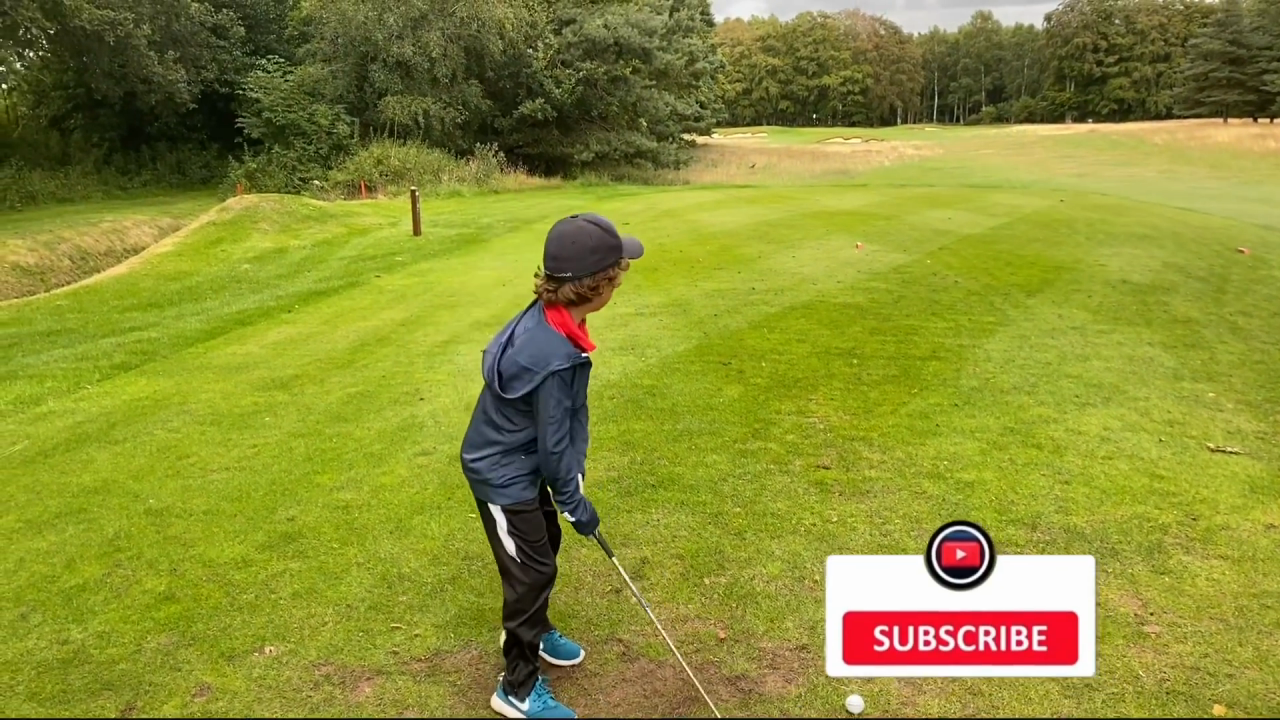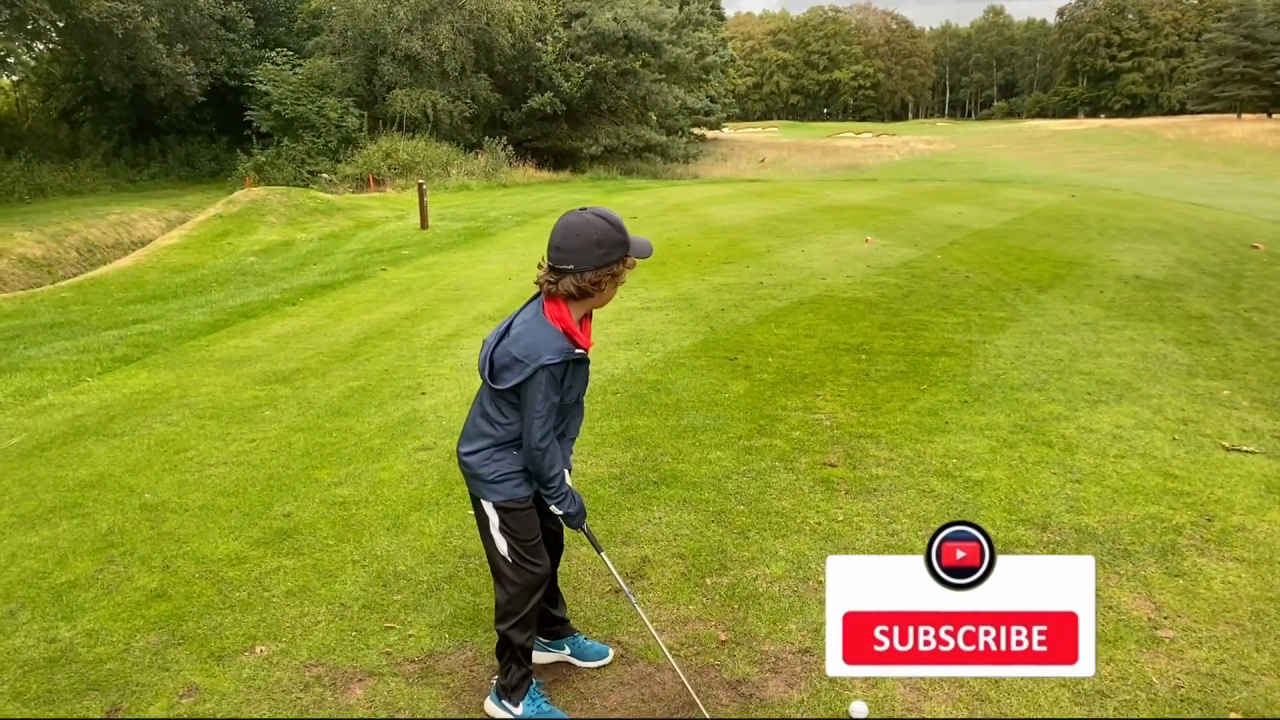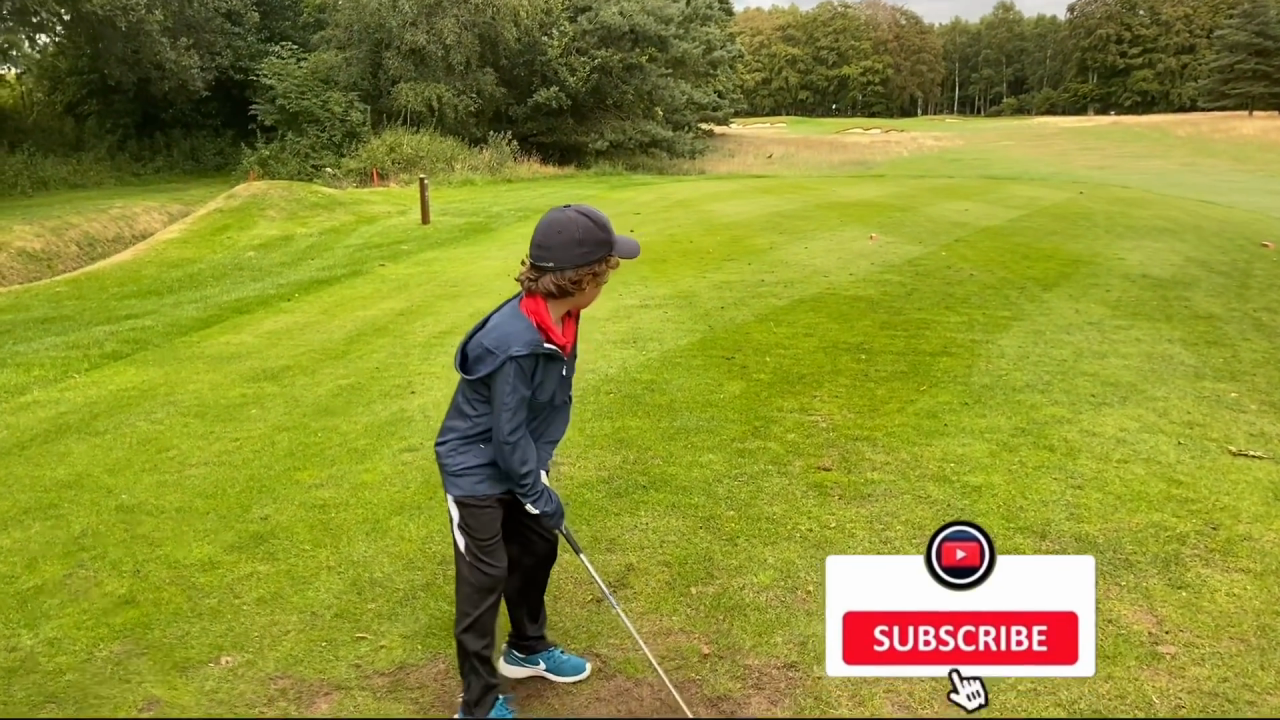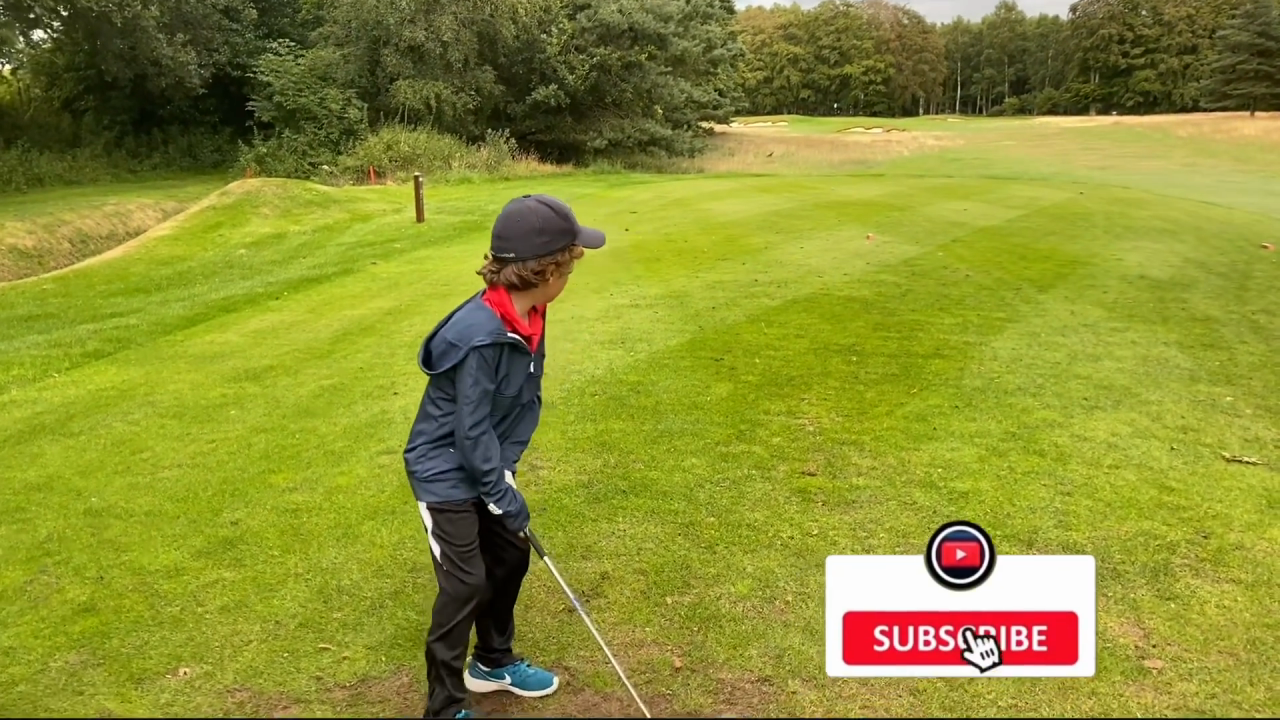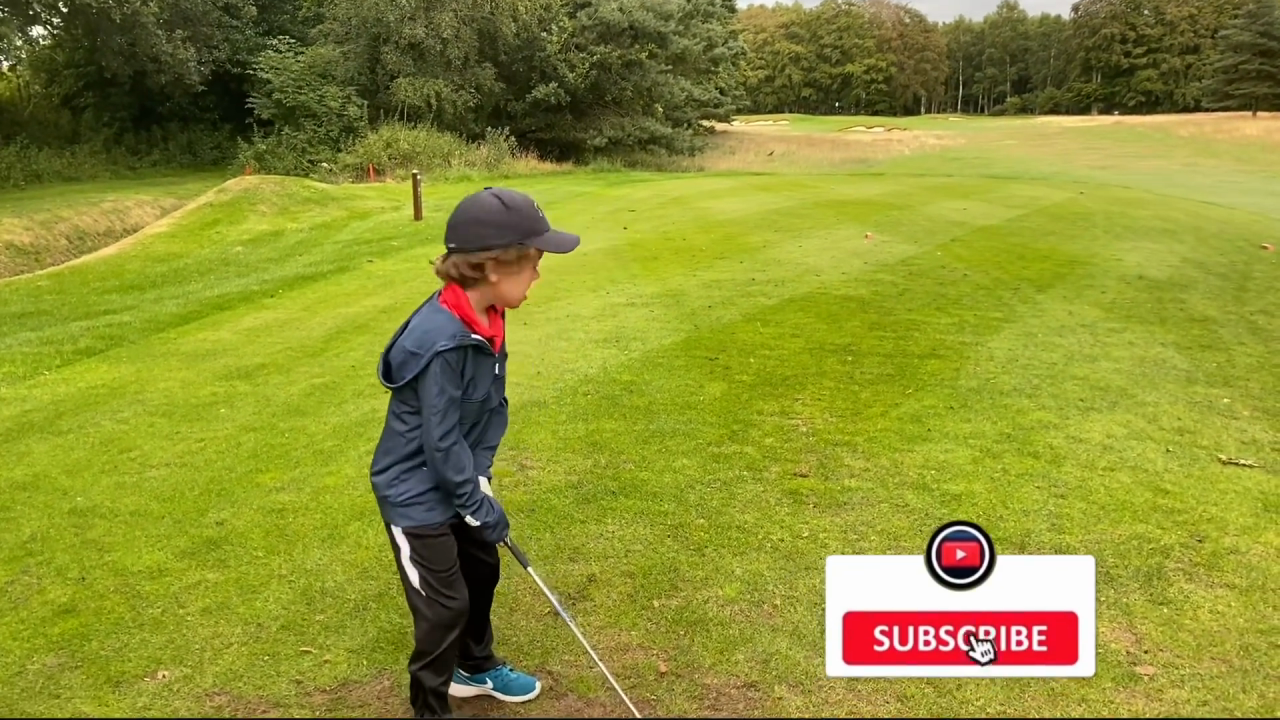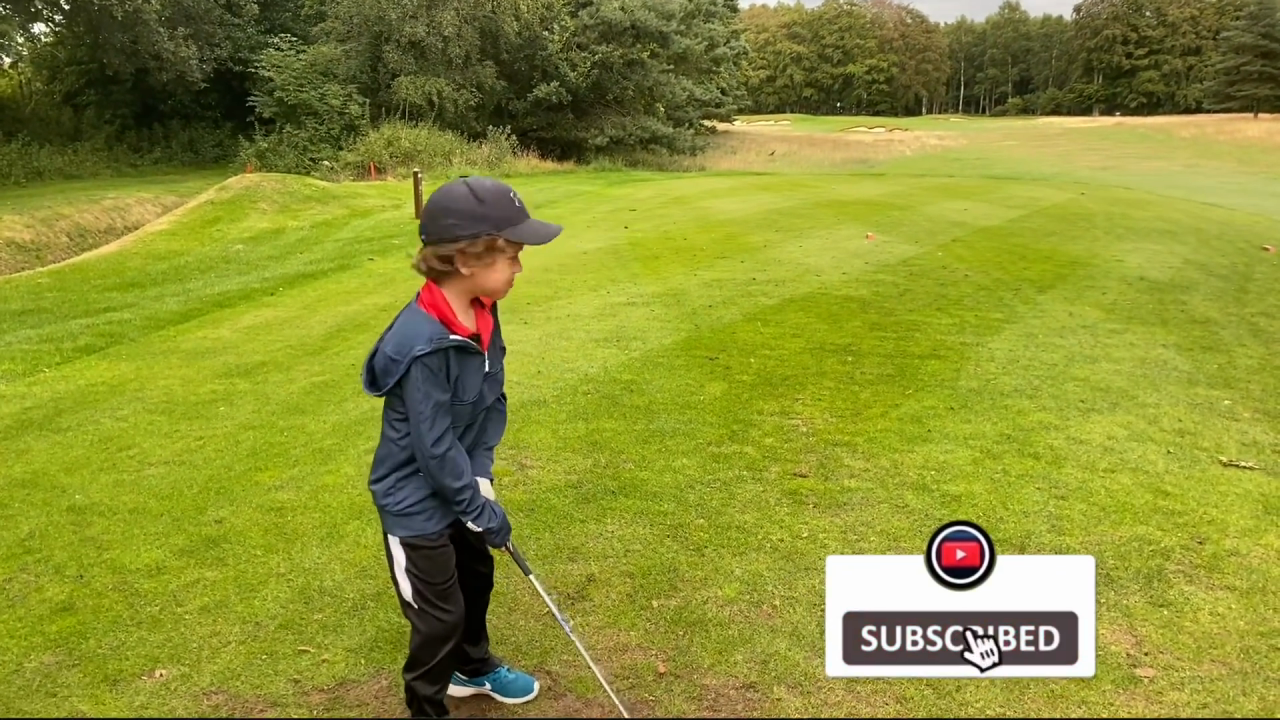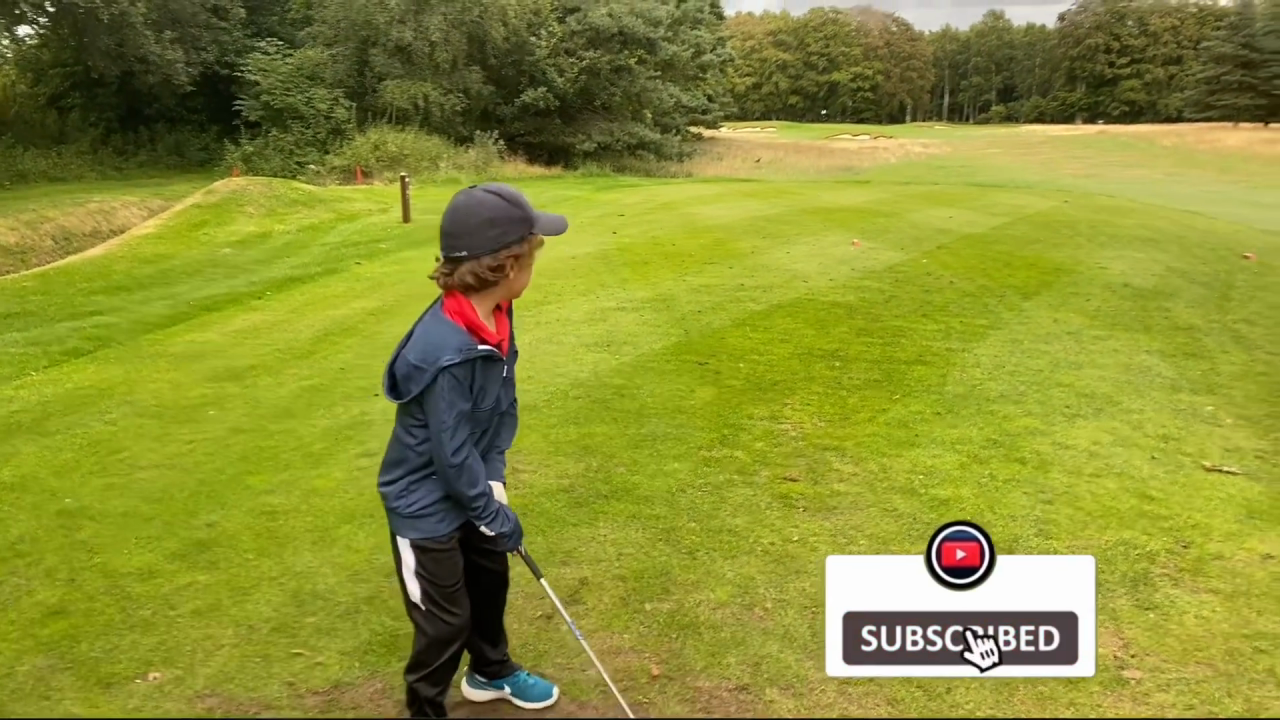
dt=0.3s
person 1, frame 1
left shoulder: (554, 317)
right shoulder: (552, 358)
left elbow: (572, 411)
right elbow: (552, 443)
left wrist: (577, 469)
right wrist: (574, 502)
left hip: (519, 464)
right hip: (501, 473)
left knee: (545, 545)
right knee: (532, 570)
left ankle: (532, 630)
person 1, frame 2
left shoulder: (565, 316)
right shoulder: (544, 351)
left elbow: (569, 406)
right elbow: (538, 438)
left wrist: (563, 469)
right wrist: (561, 494)
left hip: (524, 460)
right hip: (499, 469)
left knee: (548, 544)
right knee: (525, 572)
left ankle: (552, 635)
person 1, frame 3
left shoulder: (558, 318)
right shoulder: (515, 344)
left elbow: (557, 402)
right elbow: (509, 432)
left wrist: (540, 470)
right wrist: (538, 493)
left hip: (513, 461)
right hip: (475, 467)
left knee: (538, 548)
right knee: (486, 575)
left ankle: (527, 649)
person 1, frame 4
left shoulder: (528, 316)
right shoulder: (478, 337)
left elbow: (526, 401)
right elbow: (471, 430)
left wrist: (507, 471)
right wrist: (503, 494)
left hip: (486, 467)
right hip: (447, 472)
left knee: (510, 559)
right knee: (464, 582)
left ankle: (494, 661)
person 1, frame 5
left shoulder: (487, 319)
right shoulder: (439, 342)
left elbow: (492, 407)
right elbow: (441, 441)
left wrist: (480, 478)
right wrist: (478, 505)
left hip: (456, 480)
right hip: (416, 492)
left knee: (481, 569)
right knee: (445, 604)
left ankle: (474, 667)
person 1, frame 6
left shoulder: (482, 314)
right shoulder: (421, 345)
left elbow: (493, 402)
right elbow: (434, 446)
left wrist: (482, 478)
right wrist: (479, 509)
left hip: (458, 487)
right hip: (418, 501)
left knee: (476, 579)
right knee: (440, 615)
left ankle: (472, 667)
person 1, frame 7
left shoulder: (495, 316)
right shoulder: (443, 354)
left elbow: (503, 406)
right elbow: (452, 453)
left wrist: (495, 481)
right wrist: (492, 513)
left hip: (468, 488)
right hip: (426, 502)
left knee: (490, 579)
right knee: (445, 619)
left ankle: (491, 672)
